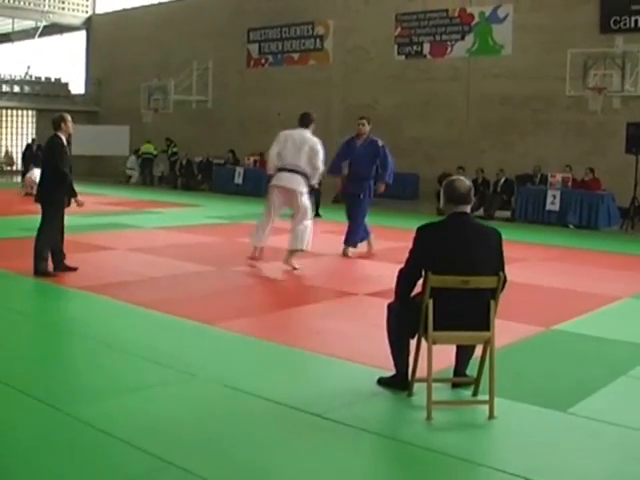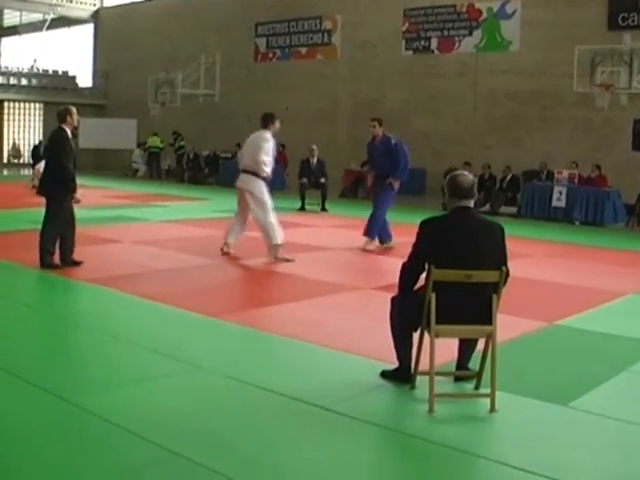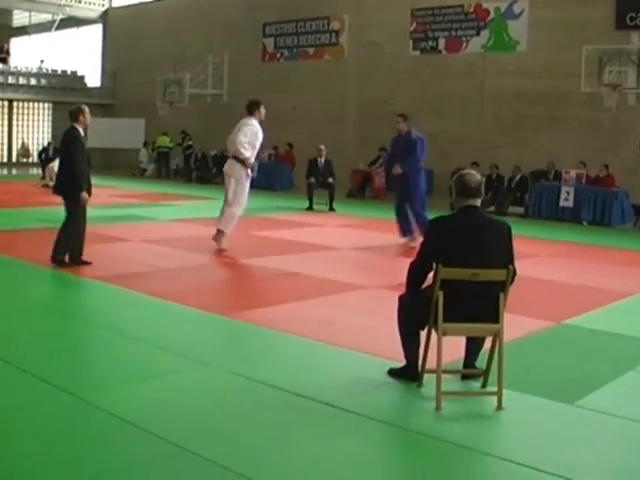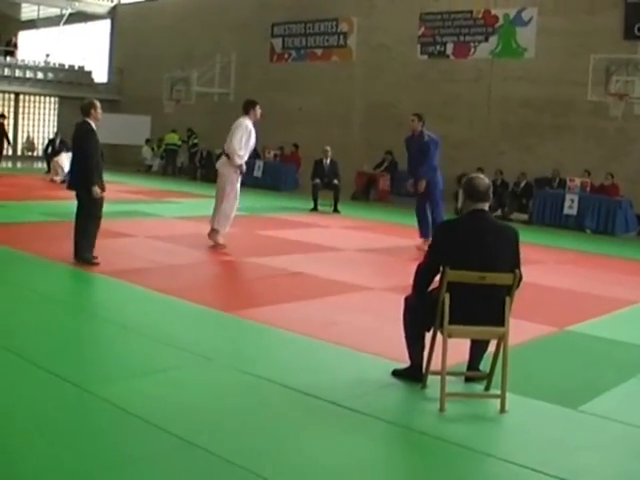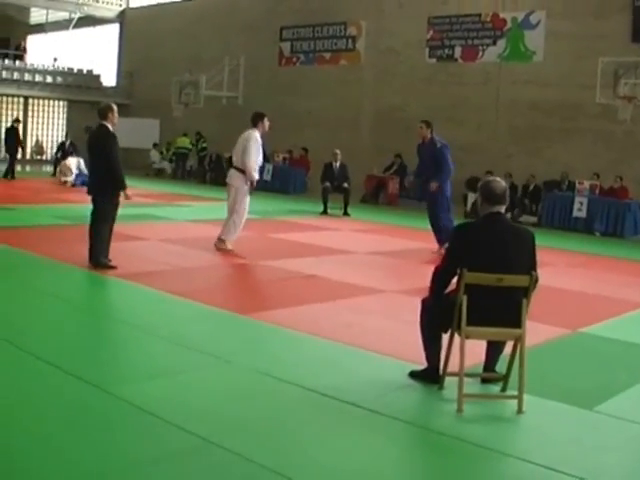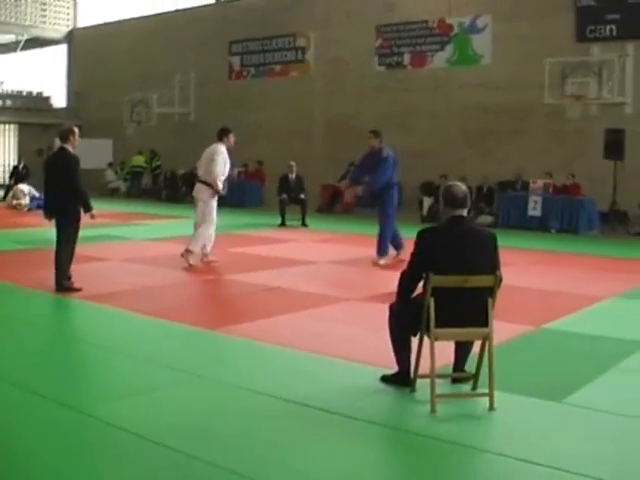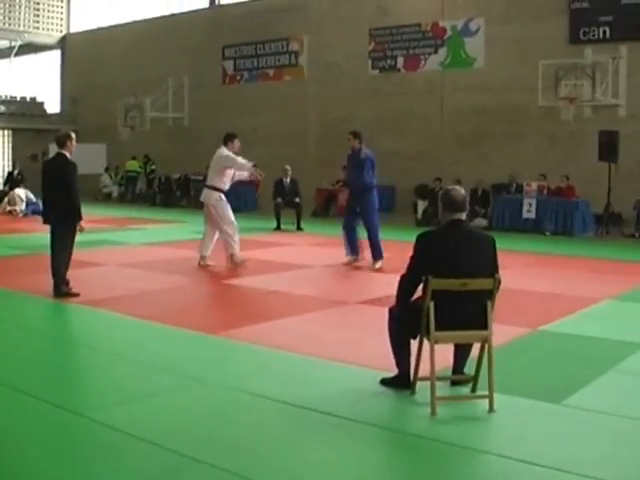
dt=0.3s
person 1, frame 1
left shoulder: (429, 233)
right shoulder: (492, 235)
left elbow: (409, 275)
left wrist: (400, 300)
left hip: (436, 317)
right hip: (477, 319)
left knee: (397, 310)
left ankle: (401, 376)
right ankle: (460, 373)
person 1, frame 2
left shoulder: (432, 227)
right shoulder: (494, 229)
left elbow: (412, 269)
left wrist: (403, 294)
left hip: (439, 312)
right hip: (480, 314)
left knee: (400, 303)
left ankle: (404, 369)
right ankle: (463, 367)
person 1, frame 3
left shoulder: (440, 226)
right shoulder: (501, 228)
left elbow: (420, 268)
left wrist: (411, 293)
left hip: (447, 310)
right hip: (486, 312)
left knee: (408, 302)
left ankle: (412, 367)
right ankle: (470, 365)
person 1, frame 4
left shoulder: (448, 229)
right shoulder: (509, 233)
left elbow: (427, 270)
left wrist: (417, 295)
left hip: (452, 312)
right hip: (492, 316)
left knee: (413, 303)
left ankle: (416, 368)
right ankle: (473, 368)
person 1, frame 5
left shoulder: (466, 232)
right shoulder: (526, 236)
left elbow: (445, 272)
left wrist: (434, 296)
left hip: (470, 314)
right hip: (509, 317)
left knee: (431, 305)
left ankle: (433, 369)
right ankle: (490, 369)
person 1, frame 6
left shoulder: (429, 236)
right shoulder: (487, 237)
left elbow: (411, 277)
left wrist: (401, 301)
left hip: (437, 316)
right hip: (475, 317)
left knee: (398, 310)
left ankle: (404, 373)
right ankle: (459, 369)
person 1, frame 7
left shoulder: (428, 240)
right shoulder: (486, 241)
left elbow: (410, 280)
left wrist: (400, 304)
left hip: (437, 319)
right hip: (475, 319)
left knee: (397, 314)
left ankle: (404, 375)
right ankle: (458, 372)
person 2, frame 1
left shoulder: (56, 142)
right shoulder: (57, 144)
right elbow: (63, 173)
left wrist: (68, 195)
right wrist: (75, 195)
left hip: (55, 194)
right hip: (53, 195)
left knee: (56, 229)
right knee: (48, 230)
left ankle: (59, 263)
right ankle: (40, 266)
person 2, frame 2
left shoulder: (61, 135)
right shoulder: (61, 137)
right elbow: (65, 167)
left wrist: (71, 190)
right wrist: (74, 191)
left hip: (60, 188)
right hip: (57, 189)
left knee: (67, 222)
right knee: (53, 224)
left ankle: (66, 257)
right ankle: (46, 259)
person 2, frame 3
left shoulder: (73, 134)
right shoulder: (74, 136)
right elbow: (75, 165)
left wrist: (83, 188)
right wrist: (82, 190)
left hip: (74, 186)
right hip: (74, 188)
left knee: (77, 221)
right knee: (74, 222)
left ankle: (75, 256)
right ankle: (59, 255)
person 2, frame 4
left shoulder: (82, 128)
right shoulder: (88, 130)
right elbow: (89, 159)
right wrist: (94, 184)
left hip: (83, 181)
right hip: (88, 182)
left knee: (84, 215)
right knee: (93, 216)
left ankle: (81, 251)
right ankle: (84, 252)
person 2, frame 5
left shoulder: (95, 134)
right shoulder: (109, 135)
right elbow: (114, 164)
right wrist: (123, 187)
left hip: (98, 184)
right hip: (108, 186)
left knee: (98, 220)
right knee: (105, 221)
left ankle: (96, 255)
right ankle: (99, 258)
person 2, frame 6
left shoulder: (51, 158)
right shoulder: (71, 158)
left elbow: (48, 185)
right elbow: (77, 186)
left wrist: (48, 208)
right wrist: (88, 208)
left hip: (57, 207)
right hip: (69, 208)
left knee: (63, 243)
right knee: (66, 244)
left ankle: (62, 277)
right ankle: (62, 281)
person 2, frame 7
left shoulder: (48, 164)
right shoulder: (69, 165)
left elbow: (45, 190)
right elbow: (73, 194)
left wrist: (47, 211)
right wrist: (79, 218)
left hip: (54, 213)
right hip: (66, 215)
left knee: (58, 249)
right knee: (63, 250)
left ankle: (60, 282)
right ankle: (60, 286)
person 3, frame 1
left shoulder: (284, 135)
right shoulder: (314, 141)
left elbow: (272, 155)
right elbow: (318, 166)
left wrist: (272, 173)
right wrist: (312, 181)
left hip: (280, 181)
right hip: (298, 182)
left knee: (269, 215)
right knee: (302, 220)
left ankle: (257, 249)
right ankle: (290, 255)
person 3, frame 2
left shoulder: (252, 137)
right shoulder: (267, 139)
left elbow: (241, 156)
right elbow: (261, 159)
right wrist: (265, 174)
left hip: (243, 179)
right hip: (256, 182)
left knee: (241, 216)
right knee: (266, 216)
left ankle: (226, 245)
right ankle: (276, 252)
person 3, frame 3
left shoulder: (245, 123)
right shoulder: (251, 125)
left elbow: (231, 141)
right elbow: (239, 140)
right wrist: (247, 157)
left hip: (234, 166)
right hip: (239, 169)
left knee: (231, 203)
right knee: (236, 204)
left ankle: (219, 235)
right ankle: (219, 235)
person 3, frame 4
left shoulder: (245, 124)
right shoulder: (244, 125)
right elbow: (233, 145)
right wrist: (239, 164)
left hip: (228, 164)
right hip: (231, 167)
left knee: (223, 200)
right knee: (230, 201)
left ankle: (215, 231)
right ankle: (216, 232)
person 3, frame 5
left shoulder: (248, 135)
right shoulder: (255, 138)
right elbow: (249, 161)
right wrist: (253, 178)
left hip: (236, 174)
right hip: (241, 178)
left knee: (239, 210)
right knee: (239, 211)
left ankle: (225, 237)
right ankle: (222, 240)
person 3, frame 6
left shoulder: (212, 149)
right shoulder: (221, 151)
left elbow: (200, 167)
right elbow: (215, 171)
right wrist: (218, 187)
left hip: (203, 188)
right hip: (208, 191)
left knee: (210, 223)
right knee: (206, 224)
left ankle: (205, 254)
right ankle: (189, 252)
person 3, frame 7
left shoulder: (223, 155)
right shoulder: (223, 155)
left elbow: (233, 173)
right elbow: (236, 162)
left wrist: (248, 174)
right wrist: (251, 167)
left hip: (210, 195)
right hip: (215, 196)
left knee: (211, 228)
right knee: (229, 225)
left ankle: (203, 258)
right ankle: (233, 256)
person 4, frame 1
left shoulder: (376, 144)
right shoulder: (349, 143)
left elbow: (387, 163)
right elbow: (338, 159)
left wrist: (382, 181)
right wrist: (338, 173)
left hip: (365, 184)
right hip: (351, 183)
left knee: (357, 216)
right knee: (353, 215)
left ankle: (348, 246)
right ankle: (366, 238)
person 4, frame 2
left shoulder: (392, 142)
right shoulder: (371, 144)
left elbow: (403, 161)
left wrist: (397, 178)
right wrist: (371, 173)
left hip: (390, 182)
right hip: (378, 181)
left knee: (378, 209)
right knee: (379, 211)
left ankle: (370, 239)
right ankle: (386, 240)
person 4, frame 3
left shoulder: (415, 138)
right shoulder: (396, 140)
left elbow: (416, 158)
right elbow: (392, 157)
left wrist: (401, 167)
left hip: (415, 177)
right hip: (403, 177)
left knee: (416, 208)
right knee: (400, 208)
right ankle: (410, 235)
person 4, frame 4
left shoulder: (429, 139)
right shoulder: (409, 140)
left elbow: (430, 161)
left wrist: (423, 178)
right wrist: (412, 178)
left hip: (431, 178)
right hip: (420, 178)
left knee: (436, 210)
right knee: (420, 208)
right ankle: (426, 238)
person 4, frame 5
left shoulder: (439, 146)
right shoulder: (421, 147)
left elbow: (447, 167)
left wrist: (437, 181)
right wrist: (415, 177)
left hip: (440, 184)
right hip: (430, 183)
left knee: (442, 214)
right knee: (433, 215)
left ankle: (446, 242)
right ankle: (442, 244)
person 4, frame 6
left shoulder: (386, 155)
right shoulder: (369, 156)
left elbow: (381, 176)
right elbow: (360, 169)
left wrist: (366, 188)
right wrist: (350, 181)
left hip: (388, 191)
right hip: (378, 192)
left knee: (386, 223)
right knee: (388, 223)
left ankle: (382, 255)
right ankle: (399, 248)
person 4, frame 7
left shoulder: (365, 156)
right shoulder: (351, 156)
left elbow: (363, 178)
left wrist: (346, 177)
left hip: (367, 194)
right hip: (356, 195)
left knee: (371, 227)
right knee: (348, 225)
left ankle: (377, 259)
right ankle: (355, 254)
